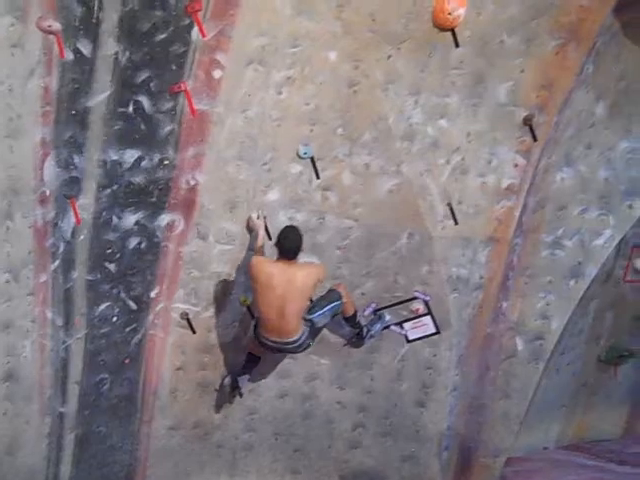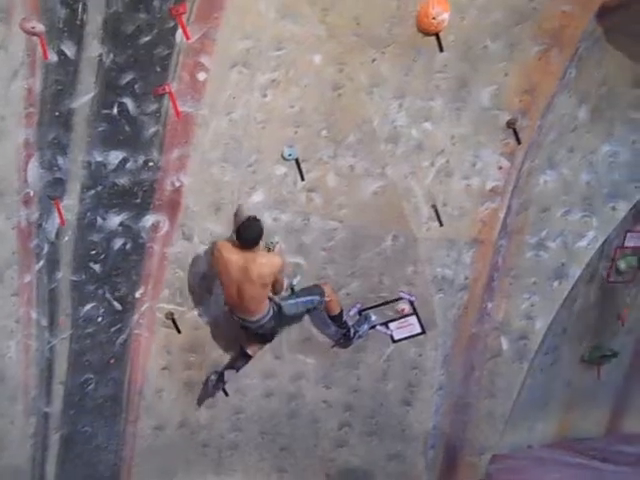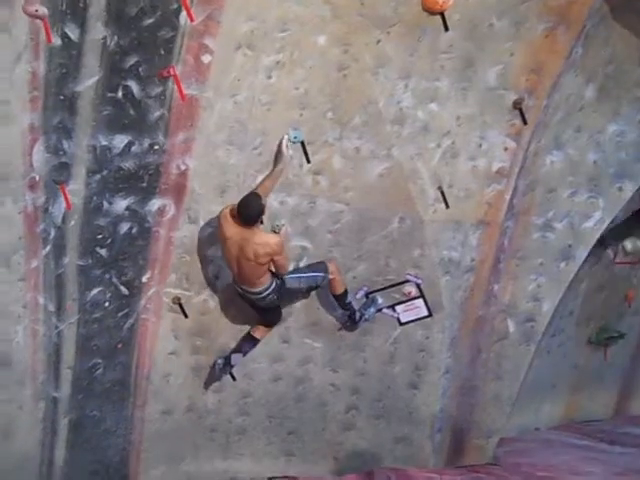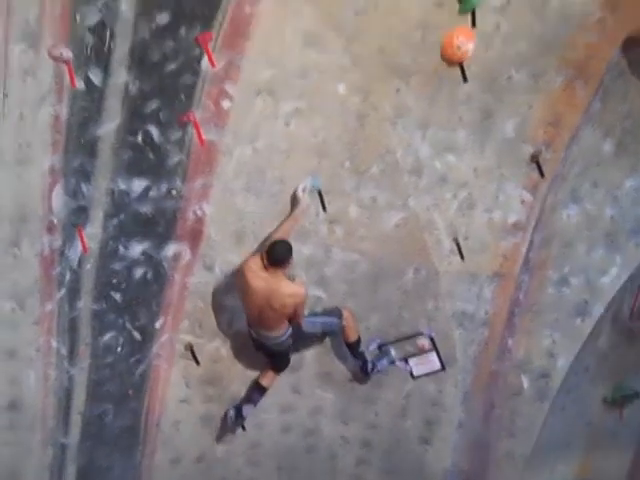
dt=0.4s
person 1, frame 1
left shoulder: (257, 265)
right shoulder: (314, 271)
left hip: (266, 341)
right hip: (297, 342)
right knee: (341, 292)
left ankle: (238, 380)
right ankle: (359, 333)
person 1, frame 2
left shoulder: (219, 249)
right shoulder: (272, 262)
right elbow: (278, 289)
left hip: (238, 318)
right hip: (264, 320)
left knee: (260, 336)
right knee: (325, 291)
left ankle: (220, 378)
right ankle: (347, 333)
person 1, frame 3
left shoulder: (225, 218)
right shoulder: (271, 242)
left elbow: (256, 194)
right elbow: (283, 271)
left wrist: (280, 164)
left hip: (243, 290)
right hip: (268, 293)
left knee: (268, 321)
right knee: (331, 269)
left ankle: (227, 362)
right ankle: (351, 315)
person 1, frame 4
left shoulder: (249, 267)
right shoulder: (296, 292)
left elbow: (273, 240)
right elbow: (299, 321)
left wrist: (299, 208)
left hip: (256, 334)
right hip: (281, 338)
left knee: (276, 366)
right knee: (345, 317)
left ankle: (239, 411)
right ankle: (364, 364)
